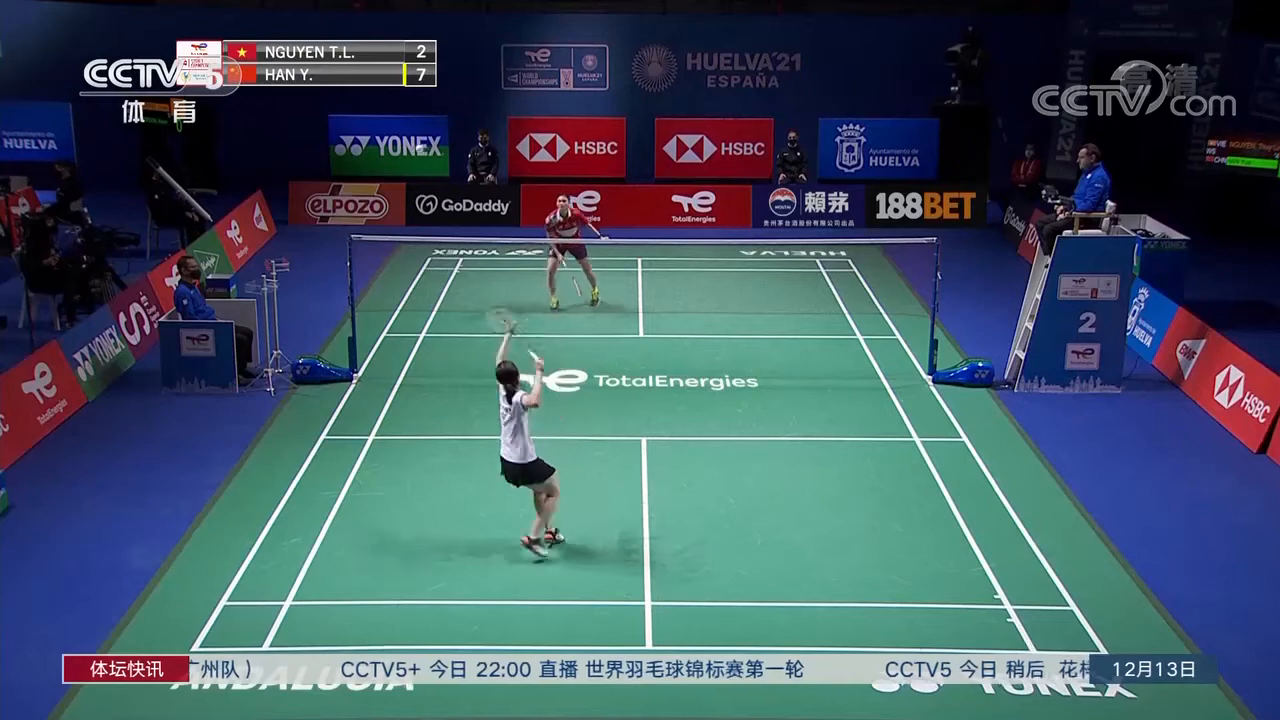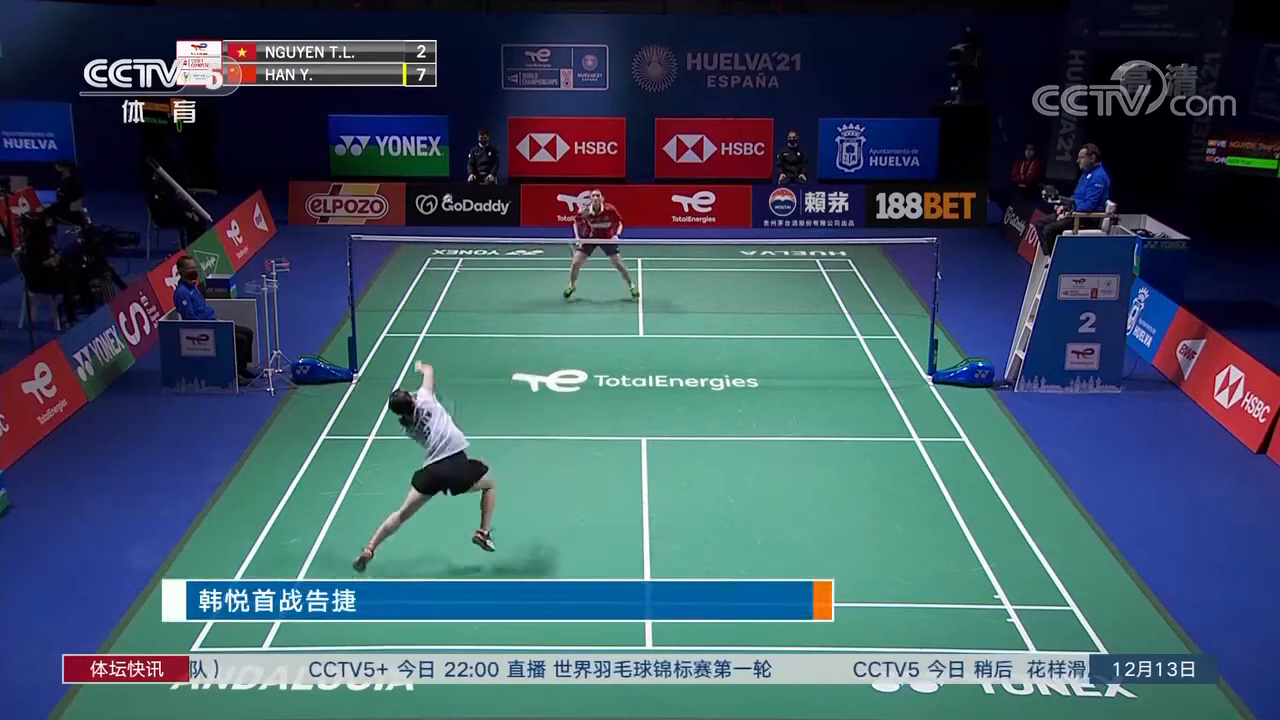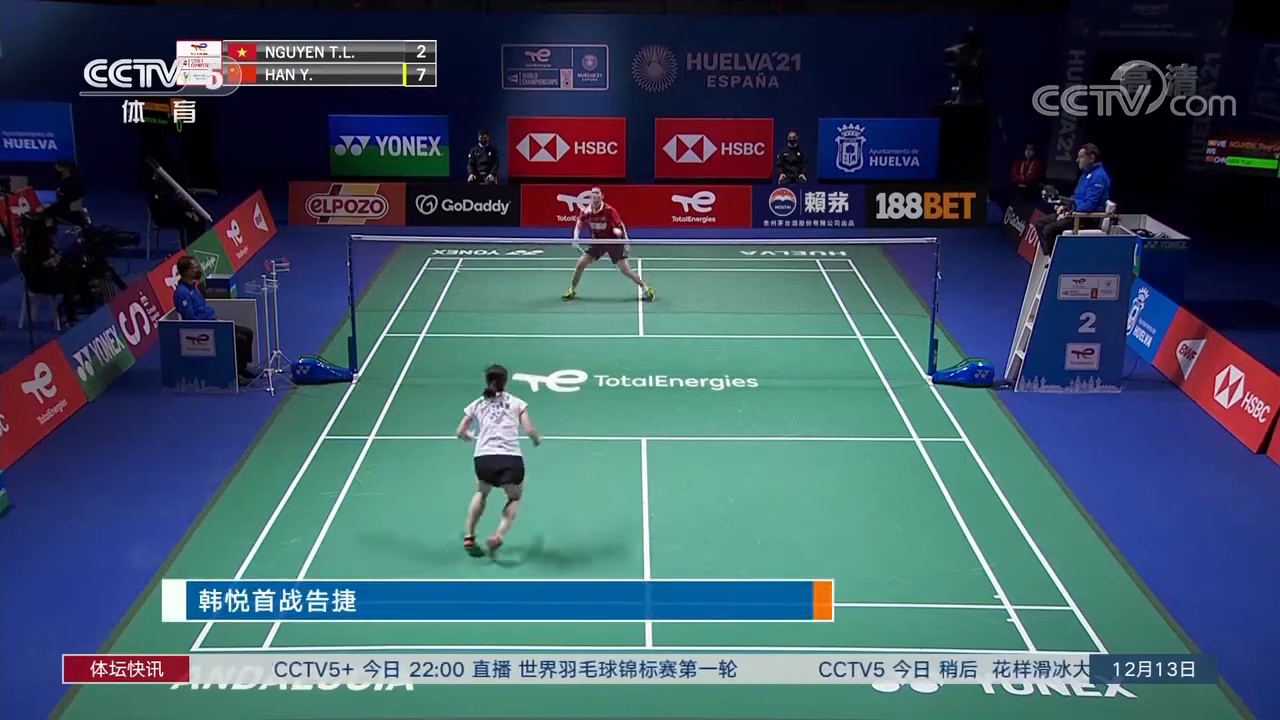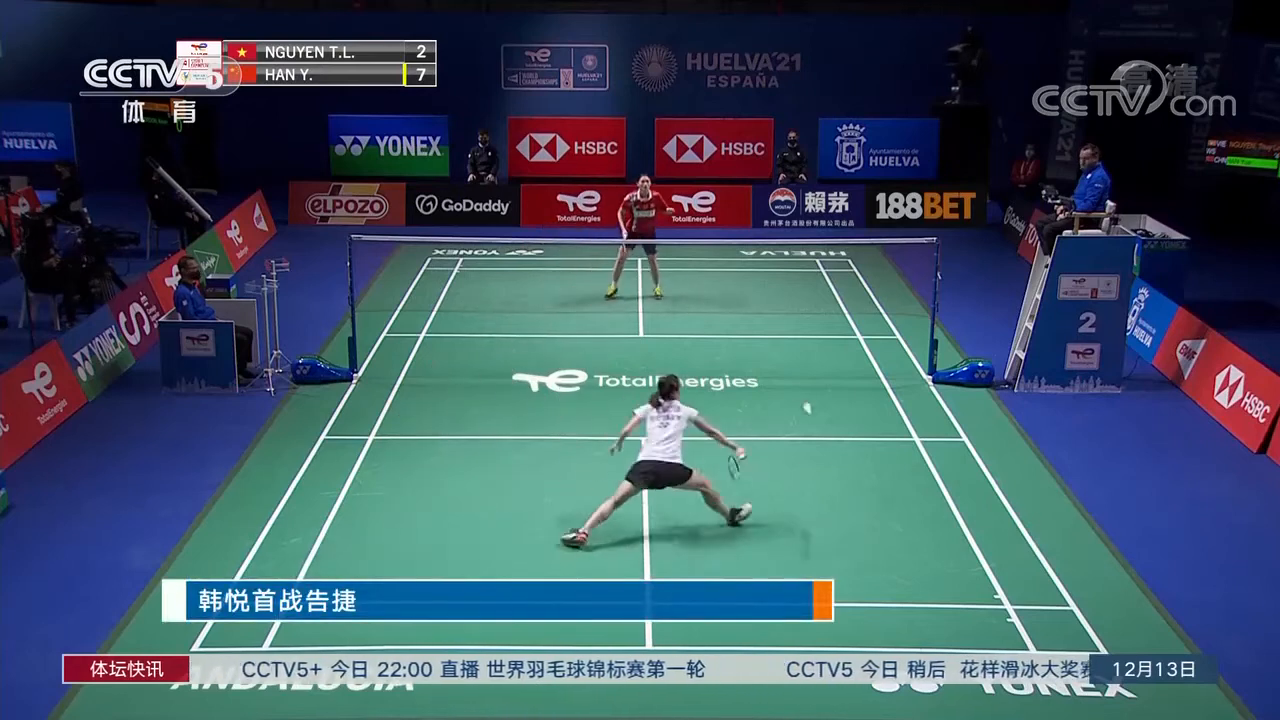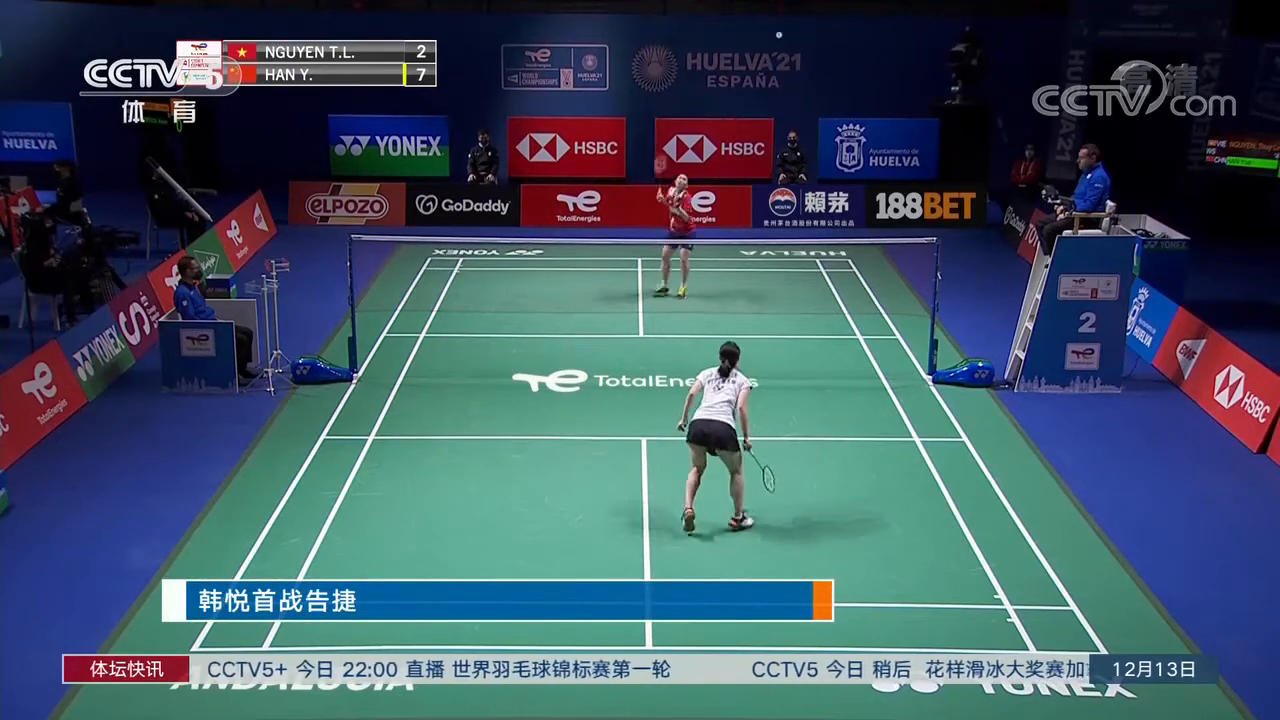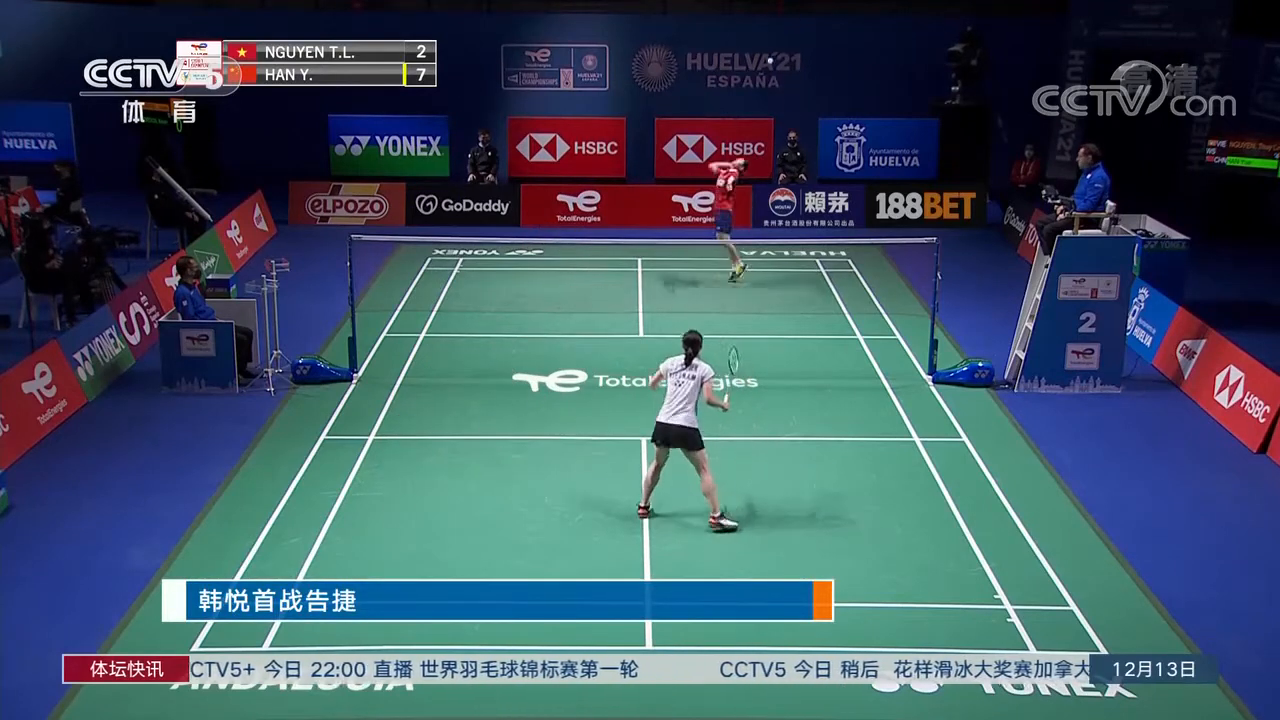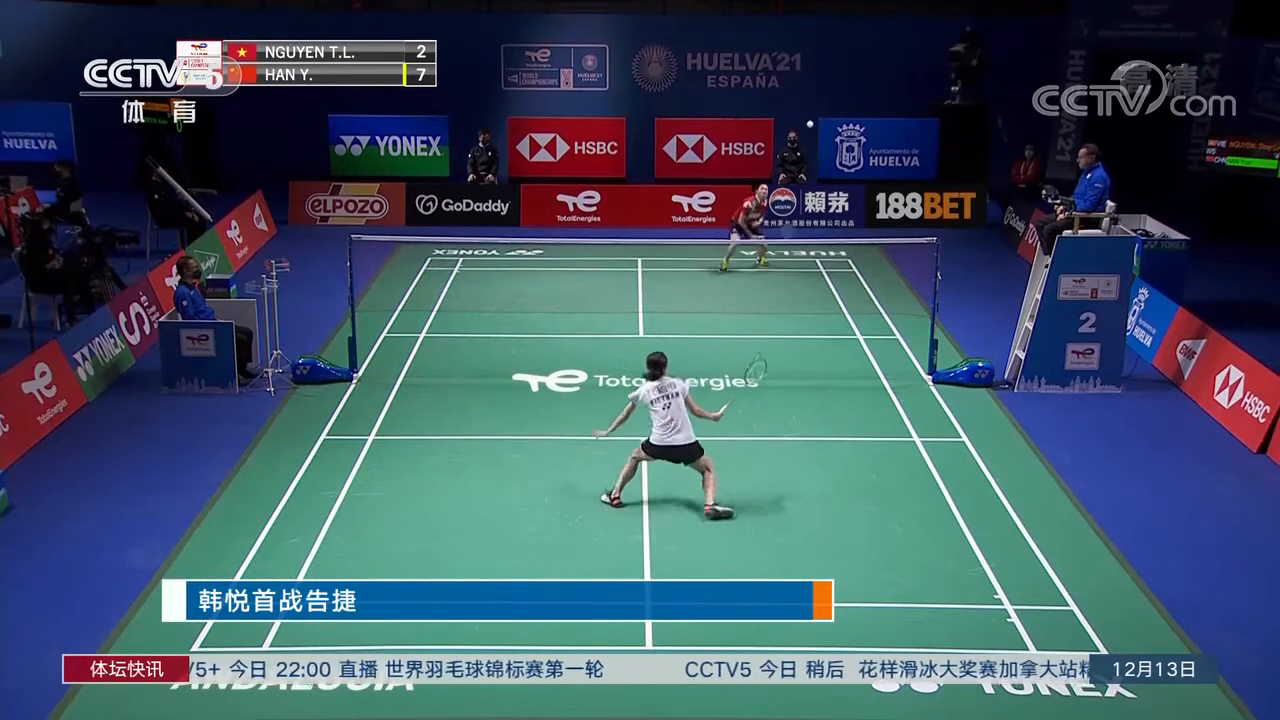
dt=0.5s
person 1, frame 1
left shoulder: (503, 391)
right shoulder: (518, 398)
left elbow: (500, 366)
right elbow: (534, 401)
left wrist: (507, 335)
right wrist: (538, 373)
left hip: (507, 460)
right hip: (523, 463)
left knee: (539, 489)
right knee: (553, 493)
left ankle: (549, 532)
right ankle: (534, 538)
person 1, frame 2
left shoulder: (408, 427)
right shoulder: (426, 399)
right elbow: (428, 373)
right wrist: (423, 368)
left hip: (433, 470)
right hip: (458, 463)
left knee: (403, 513)
right knee: (489, 485)
left ankle: (369, 551)
right ankle: (483, 533)
person 1, frame 3
left shoulder: (476, 404)
right shoulder: (517, 403)
left elbow: (460, 433)
right elbow: (530, 431)
right wrist: (537, 440)
left hip: (483, 459)
right hip: (510, 459)
left knee: (482, 493)
right knee: (515, 498)
left ankle: (469, 538)
right ankle: (499, 535)
person 1, frame 4
left shoulder: (647, 409)
right shoulder: (687, 410)
left elbow: (626, 431)
right elbow: (711, 431)
left wrist: (617, 445)
right wrist: (734, 447)
left hip: (645, 465)
right hip: (671, 467)
left knee: (615, 501)
right knee: (705, 485)
left ankle: (582, 534)
right ankle: (730, 515)
person 1, frame 5
left shoulder: (707, 374)
right shoulder: (742, 380)
left elbow: (691, 394)
right elbow: (741, 408)
left wrist: (683, 419)
right wrist: (746, 438)
left hip: (698, 425)
right hip: (722, 427)
left knee: (697, 468)
right knee: (736, 471)
left ankle: (688, 509)
right ankle: (738, 517)
person 1, frame 6
left shoulder: (670, 363)
right shoulder: (704, 369)
left elbow: (651, 384)
right elbow: (709, 399)
left wrist: (663, 381)
right wrist: (724, 405)
left hip: (663, 424)
right hip: (686, 427)
left knee: (657, 464)
right knee: (703, 471)
left ankle: (644, 506)
right ankle: (716, 516)
person 1, frame 7
left shoulder: (642, 391)
right shoulder: (680, 384)
left elbow: (624, 416)
right elbow: (696, 411)
left wrist: (608, 431)
right wrist: (714, 416)
left hip: (659, 443)
right hip: (686, 443)
left knee: (634, 457)
right knee: (708, 468)
left ankle: (615, 496)
right ankle: (711, 505)
